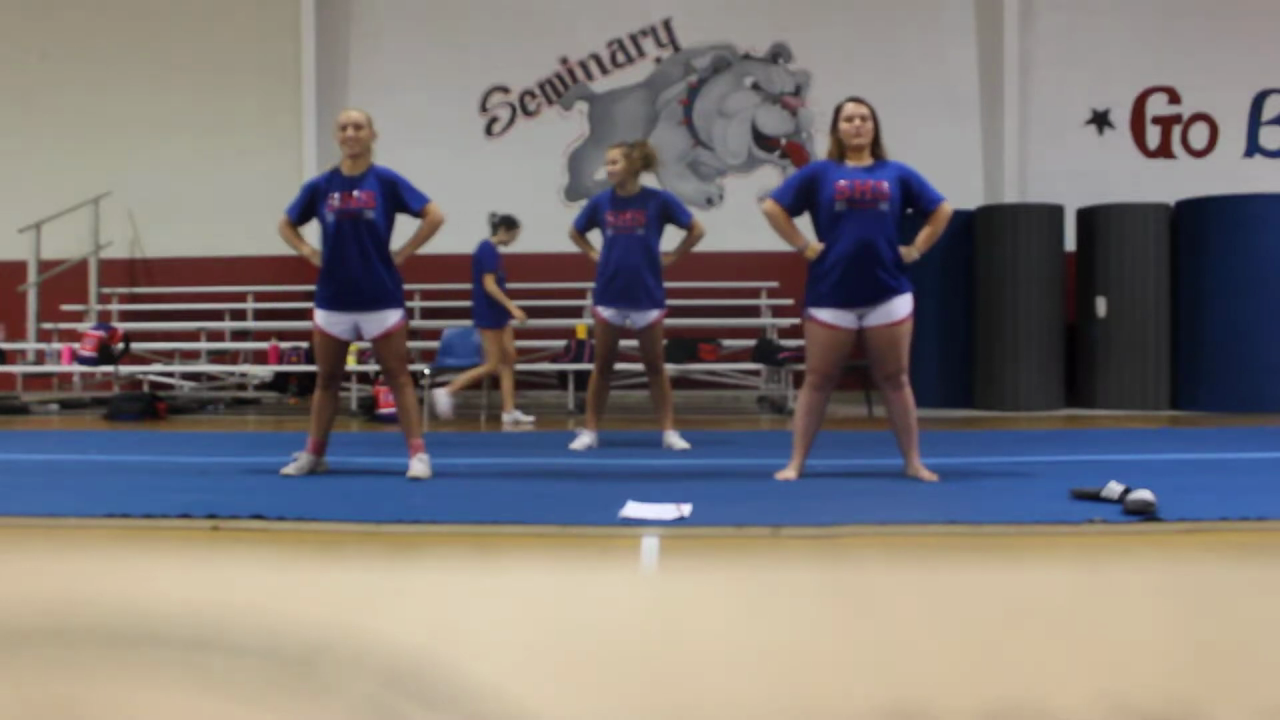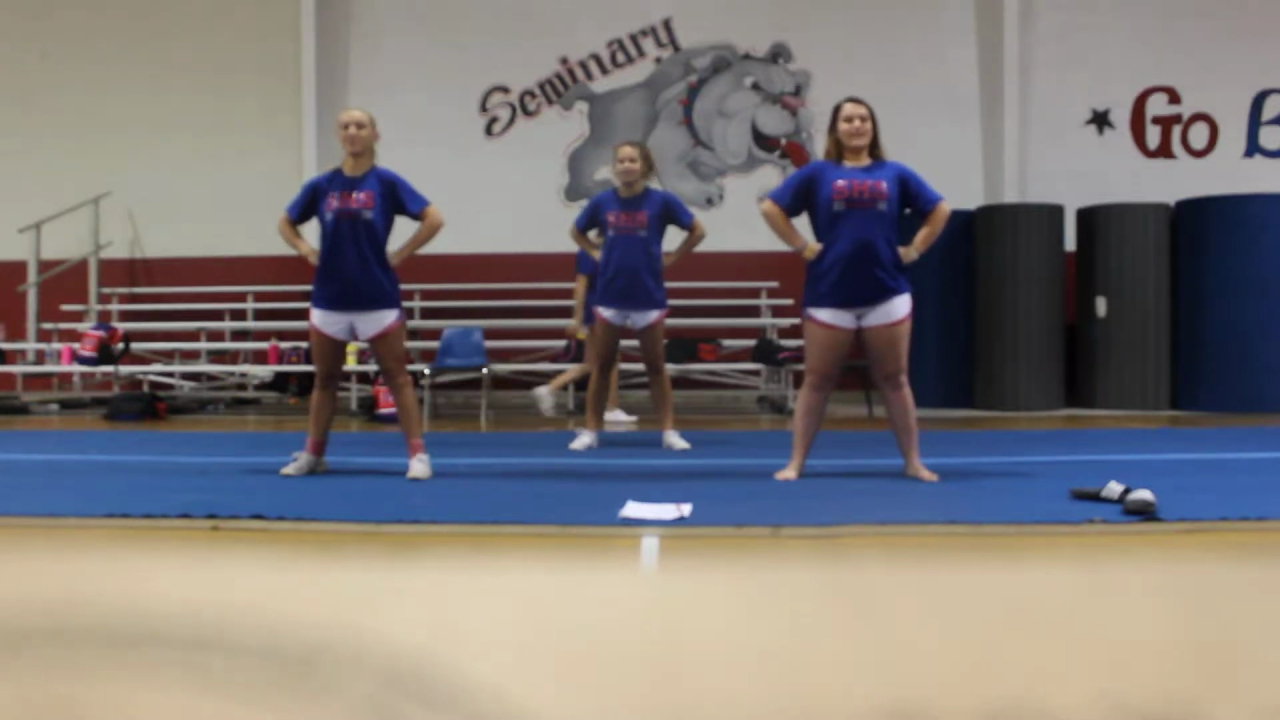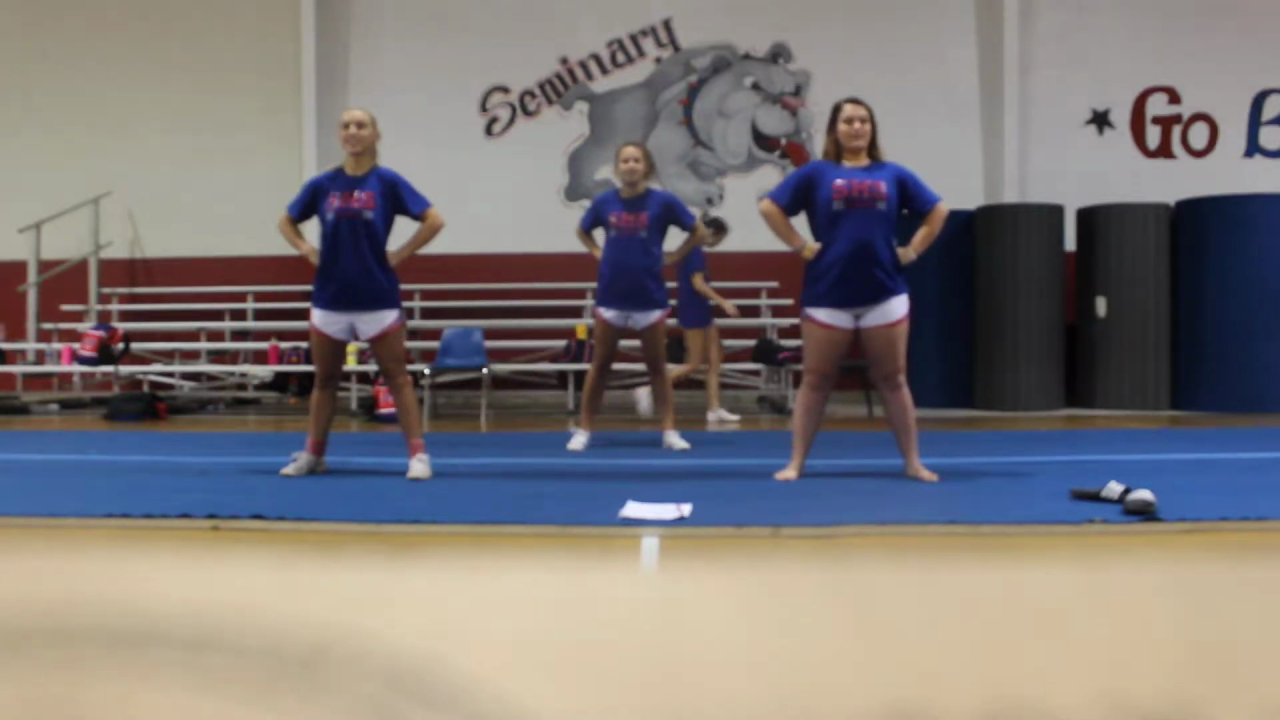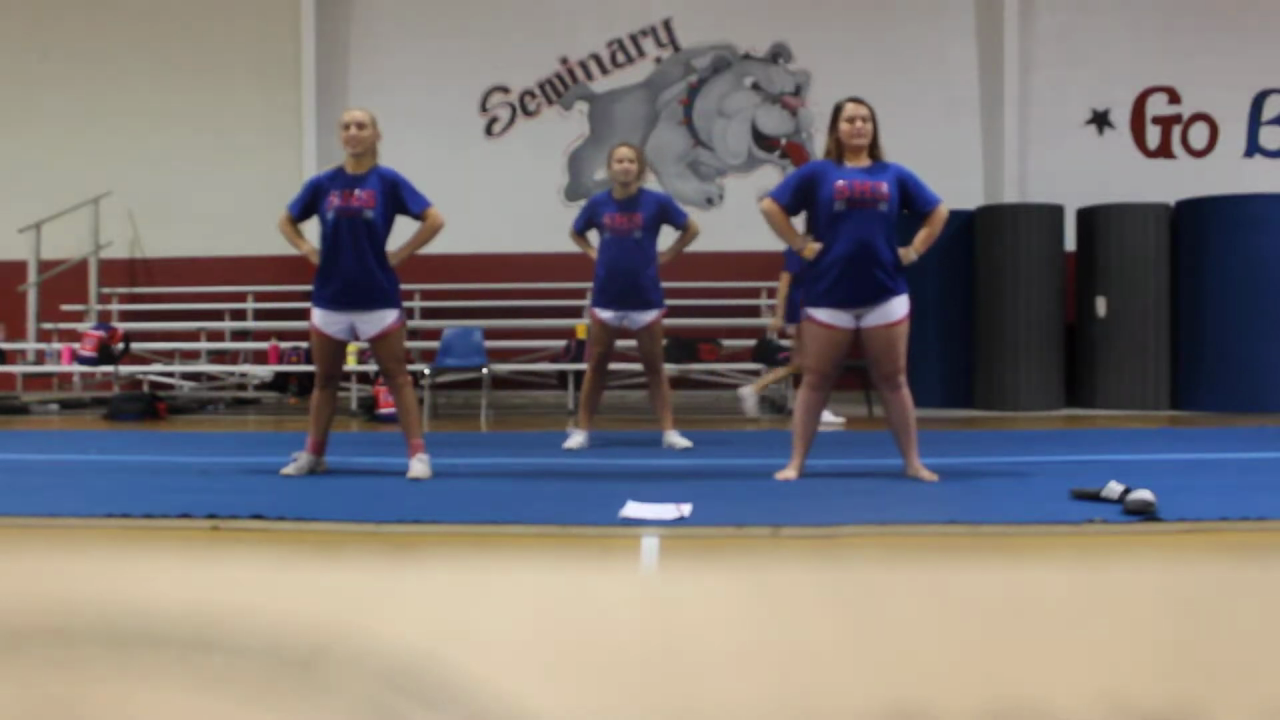
dt=0.5s
person 1, frame 1
left shoulder: (897, 174)
right shoulder: (819, 173)
left elbow: (941, 210)
right elbow: (772, 207)
left wrist: (915, 250)
right wrist: (804, 247)
left hip: (888, 294)
right hip: (831, 295)
left knee: (894, 380)
right knee: (818, 381)
left ankle: (913, 462)
right ankle: (795, 462)
person 1, frame 2
left shoulder: (895, 173)
right shoulder: (817, 173)
left elbow: (939, 210)
right elbow: (771, 208)
left wrist: (913, 250)
right wrist: (802, 247)
left hip: (887, 294)
right hip: (830, 295)
left knee: (894, 380)
right knee: (817, 381)
left ankle: (913, 462)
right ankle: (796, 462)
person 1, frame 3
left shoulder: (894, 174)
right shoulder: (816, 173)
left elbow: (937, 211)
right elbow: (770, 207)
left wrist: (912, 251)
right wrist: (801, 247)
left hip: (884, 293)
right hip: (827, 294)
left knee: (892, 380)
right knee: (816, 381)
left ankle: (913, 462)
right ankle: (796, 462)
person 1, frame 4
left shoulder: (894, 175)
right shoulder: (817, 172)
left elbow: (938, 212)
right elbow: (771, 206)
left wrist: (913, 251)
right wrist: (801, 246)
left hip: (885, 294)
right hip: (828, 295)
left knee: (892, 381)
right knee: (816, 381)
left ankle: (913, 462)
right ankle: (796, 462)
person 2, frame 1
left shoulder: (386, 181)
right shoulder: (319, 186)
left elbow: (434, 215)
right elbow: (286, 225)
left wrist: (402, 254)
right wrist: (310, 254)
left hip: (381, 298)
right hip: (333, 299)
left knee: (398, 378)
right knee: (327, 379)
left ankle: (418, 453)
right ankle: (313, 453)
person 2, frame 2
left shoulder: (387, 182)
right shoulder: (321, 185)
left elbow: (433, 218)
right elbow: (286, 223)
left wrist: (399, 255)
right wrist: (307, 251)
left hip: (378, 299)
right hip: (329, 299)
left knee: (397, 377)
right knee: (325, 379)
left ankle: (418, 454)
right ankle: (312, 453)
person 2, frame 3
left shoulder: (388, 182)
right shoulder: (322, 184)
left elbow: (433, 220)
right elbow: (286, 221)
left wrist: (399, 255)
right wrist: (308, 251)
left hip: (378, 299)
right hip: (330, 299)
left knee: (397, 377)
right knee: (325, 380)
left ankle: (418, 453)
right ankle: (312, 454)
person 2, frame 4
left shoulder: (389, 181)
right shoulder: (322, 183)
left elbow: (434, 220)
right elbow: (286, 221)
left wrist: (399, 255)
right wrist: (309, 251)
left hip: (378, 298)
right hip: (330, 298)
left knee: (397, 377)
right knee: (325, 380)
left ankle: (418, 454)
right ankle: (312, 453)
person 3, frame 1
left shoulder: (659, 200)
right shoulder: (600, 202)
left elbow: (696, 230)
right elbow: (576, 233)
left wrist: (671, 257)
right wrist: (595, 255)
left hip: (647, 296)
right hip: (608, 296)
left knee: (655, 367)
right knee: (602, 366)
left ankle: (669, 431)
right ankle: (589, 431)
person 3, frame 2
left shoulder: (662, 200)
right shoulder: (601, 202)
left elbow: (697, 231)
right elbow: (577, 231)
left wrist: (672, 257)
right wrist: (596, 253)
left hip: (648, 297)
right hip: (609, 296)
left knee: (656, 367)
right knee: (602, 366)
left ankle: (669, 431)
right ankle: (590, 431)
person 3, frame 3
left shoulder: (663, 201)
right shoulder: (604, 202)
left elbow: (698, 231)
right elbow: (582, 231)
left wrist: (673, 257)
right wrist: (598, 253)
left hip: (650, 297)
right hip: (610, 296)
left knee: (656, 367)
right knee: (600, 365)
left ankle: (669, 431)
right ankle: (583, 430)
person 3, frame 4
left shoulder: (657, 202)
right shoulder: (597, 203)
left elbow: (691, 229)
right elbow: (576, 233)
left wrist: (666, 255)
right wrist: (594, 254)
left hip: (646, 298)
right hip: (606, 298)
left knee: (654, 367)
right knee: (596, 366)
left ankle: (669, 431)
right ankle: (581, 430)
person 4, frame 1
left shoulder: (490, 250)
right shoulder: (488, 251)
right elbow: (489, 285)
right wrist: (512, 307)
left hip: (497, 313)
right hip: (489, 314)
left knee: (508, 360)
right knee: (492, 366)
left ankle: (509, 411)
right ankle: (446, 392)
person 4, frame 2
left shoulder: (590, 253)
right shoulder: (590, 254)
right elbow: (581, 285)
right wrist: (578, 318)
left hip: (594, 312)
right hip: (594, 312)
left knee: (590, 365)
left ankle: (548, 390)
right ankle: (611, 409)
person 4, frame 3
left shoulder: (693, 250)
right shoulder: (695, 251)
right elbow: (698, 284)
right wrist: (723, 303)
left hip: (700, 313)
right hip: (694, 313)
left knee: (714, 360)
right knee: (694, 363)
left ankle: (715, 409)
right ankle: (649, 391)
person 4, frame 4
left shoulder: (799, 253)
right shoulder: (797, 253)
right elbow: (784, 281)
right wrist: (778, 316)
left hip: (799, 310)
right hip: (799, 311)
left knee: (796, 366)
left ankle: (752, 390)
